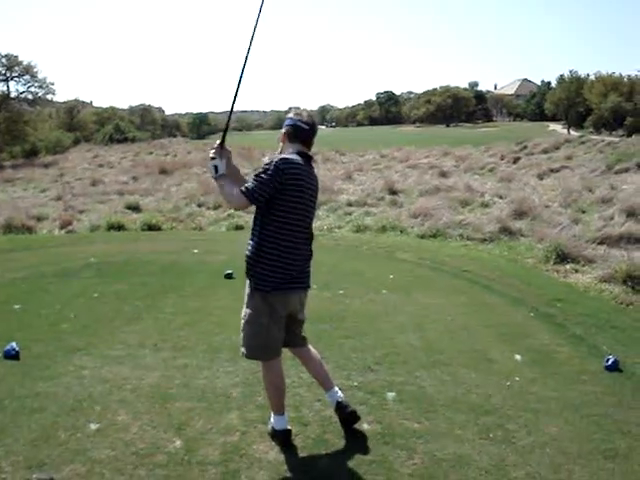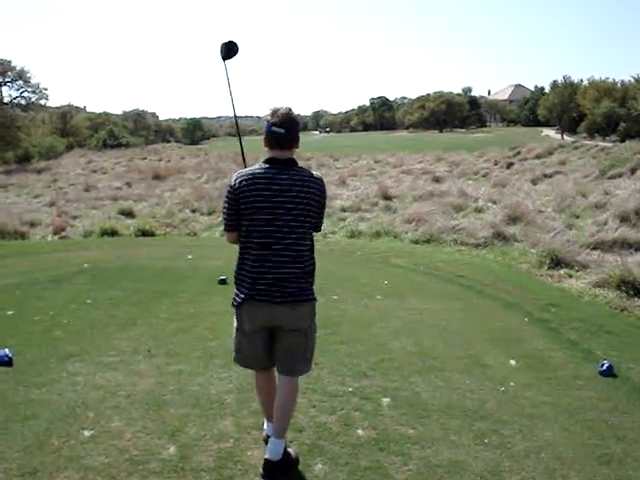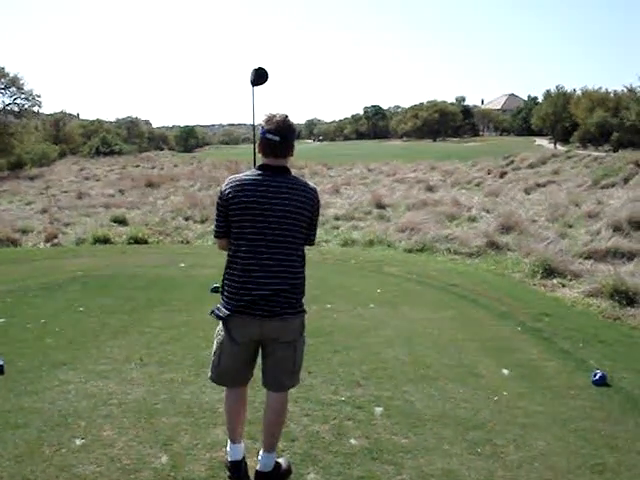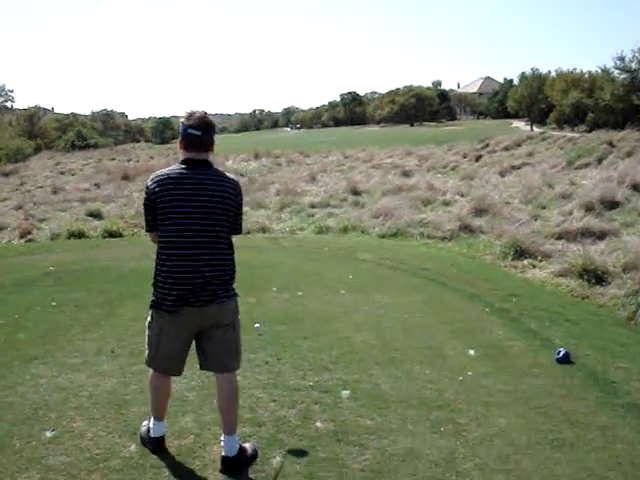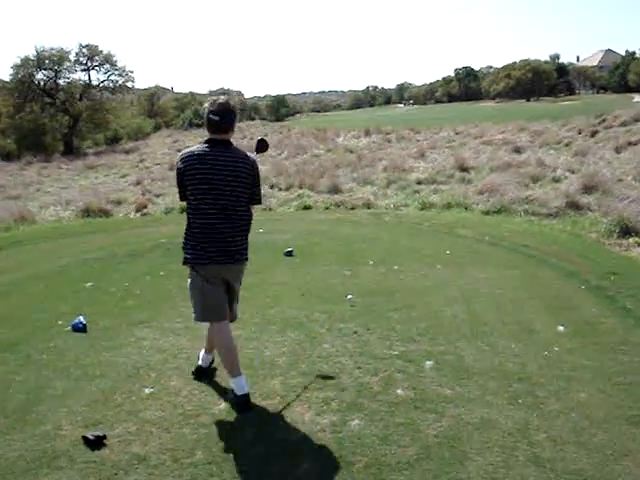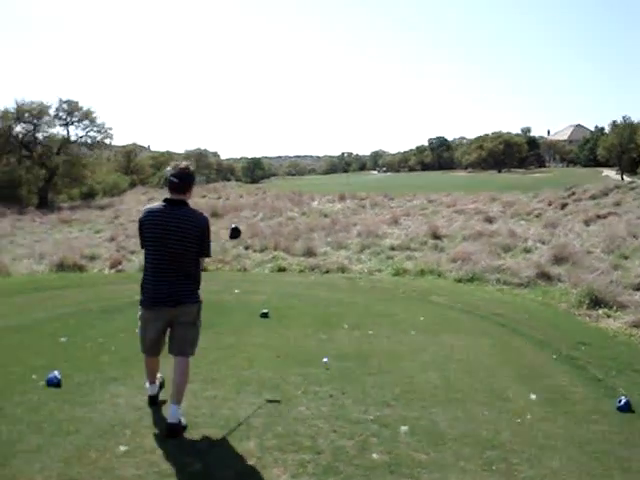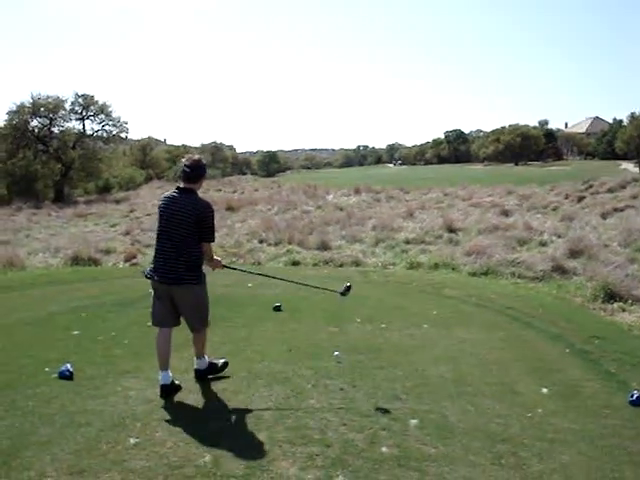
dt=0.7s
person 1, frame 1
left shoulder: (279, 165)
right shoulder: (309, 174)
left elbow: (239, 202)
left wrist: (220, 172)
right wrist: (233, 170)
left hip: (267, 280)
right hip: (297, 280)
left knee: (269, 356)
right knee: (298, 343)
left ankle: (279, 426)
right ankle: (339, 403)
person 1, frame 2
left shoulder: (241, 181)
right shoulder: (315, 184)
left elbow: (232, 236)
left hip: (253, 292)
right hip: (297, 294)
left knee: (262, 368)
right knee: (290, 374)
left ankle: (271, 430)
person 1, frame 3
left shoulder: (233, 187)
right shoulder: (308, 194)
left elbow: (222, 243)
right elbow: (305, 243)
left hip: (239, 304)
right hip: (286, 308)
left knee: (235, 385)
right knee: (277, 389)
person 1, frame 4
left shoulder: (159, 182)
right shoulder: (231, 186)
left elbow: (154, 235)
right elbow: (231, 233)
left hip: (172, 295)
right hip: (219, 296)
left knee: (161, 369)
right knee: (225, 373)
left ankle: (156, 431)
right ankle: (231, 450)
person 1, frame 5
left shoulder: (187, 159)
right shoulder: (247, 162)
left elbow: (186, 201)
right elbow: (251, 208)
left hip: (202, 253)
right hip: (235, 252)
left knee: (217, 320)
right knee: (221, 315)
left ankle: (240, 388)
right ankle: (205, 361)
person 1, frame 6
left shoulder: (148, 214)
right shoulder: (200, 220)
left elbow: (147, 250)
right elbow: (201, 261)
left hip: (153, 296)
right hip: (186, 298)
left knee: (151, 350)
right knee: (182, 357)
left ankle: (152, 390)
right ankle: (174, 417)
person 1, frame 7
left shoulder: (165, 200)
right shoulder: (203, 207)
right elbow: (205, 247)
right wrist: (213, 262)
left hip: (161, 275)
right hip: (189, 278)
left knee: (163, 328)
right knee: (198, 325)
left ankle: (165, 380)
right ankle: (202, 365)
